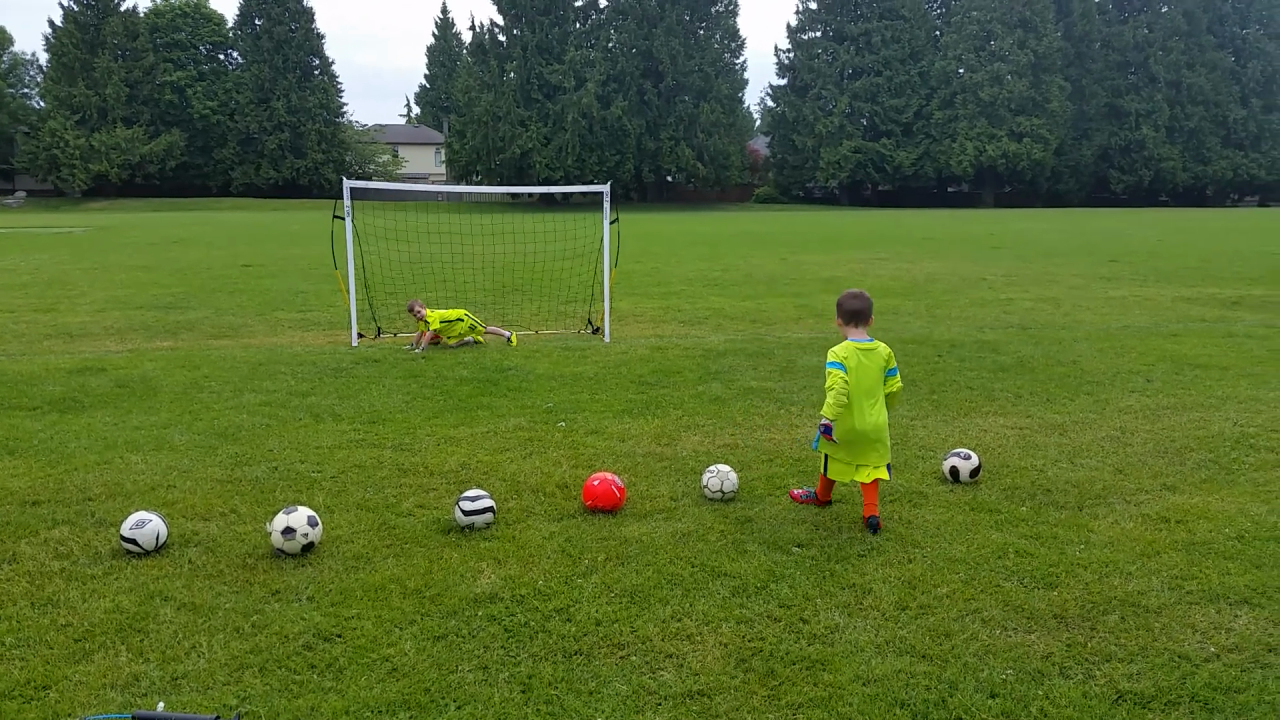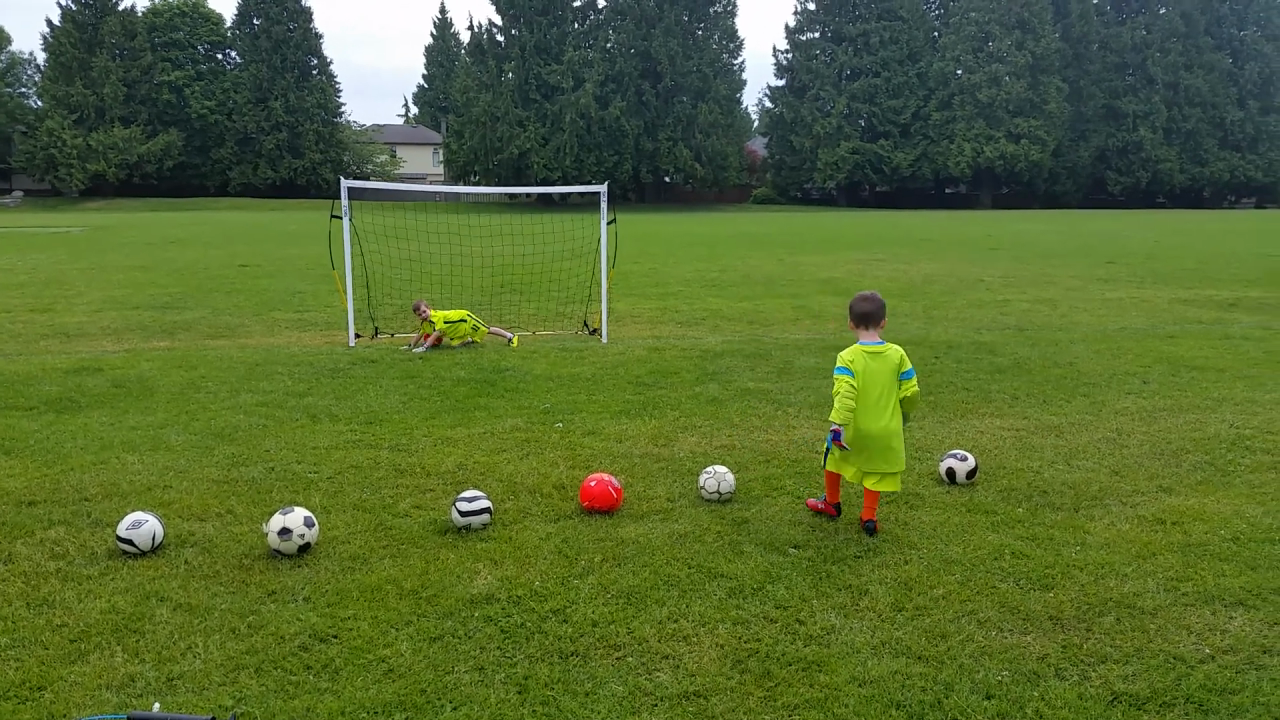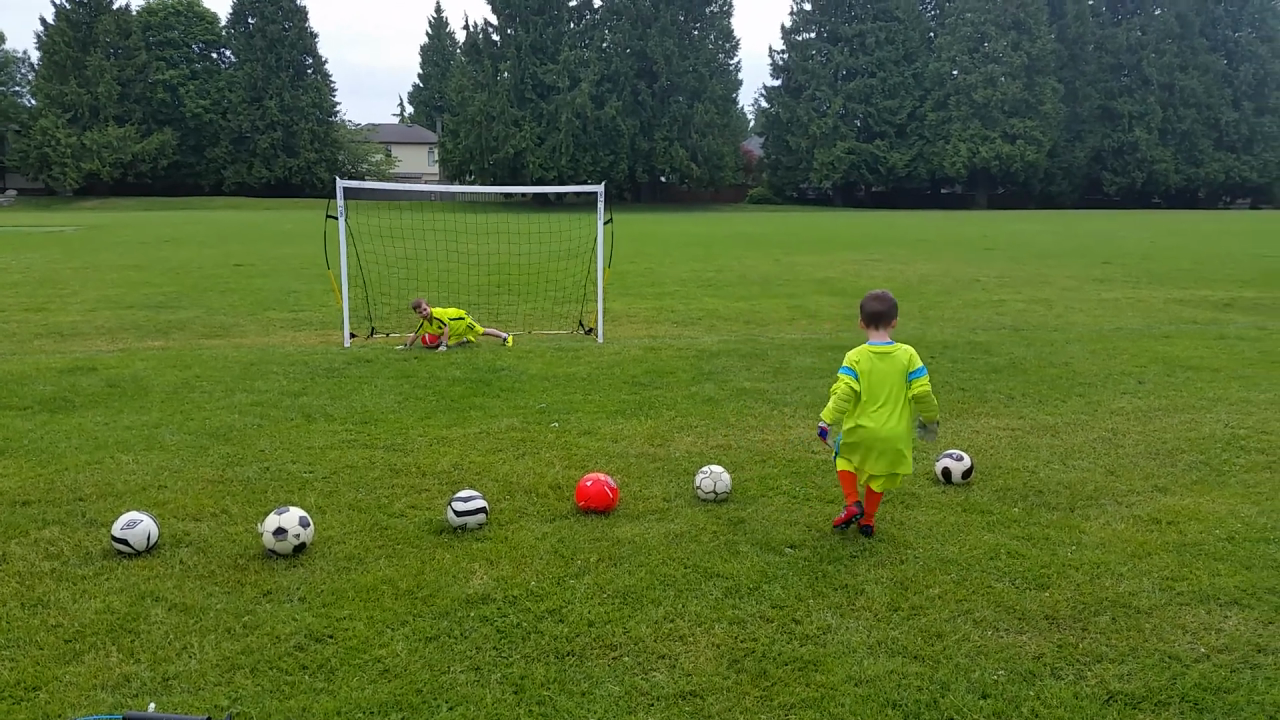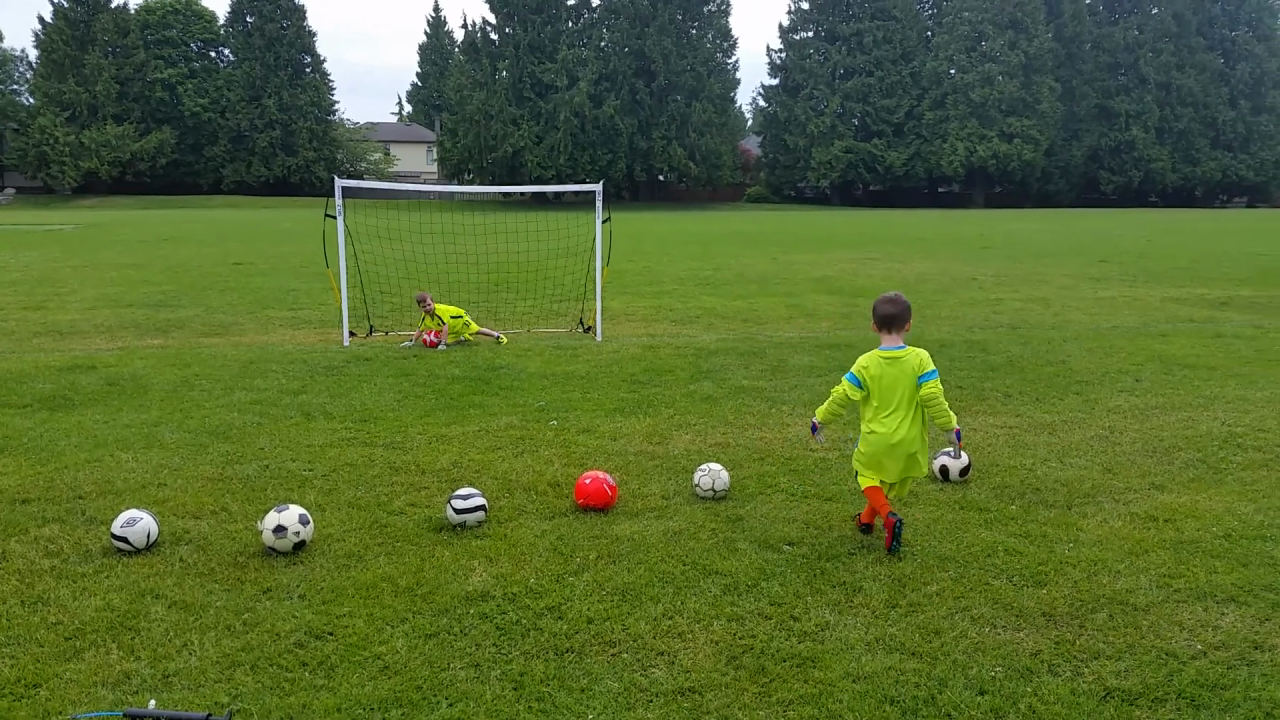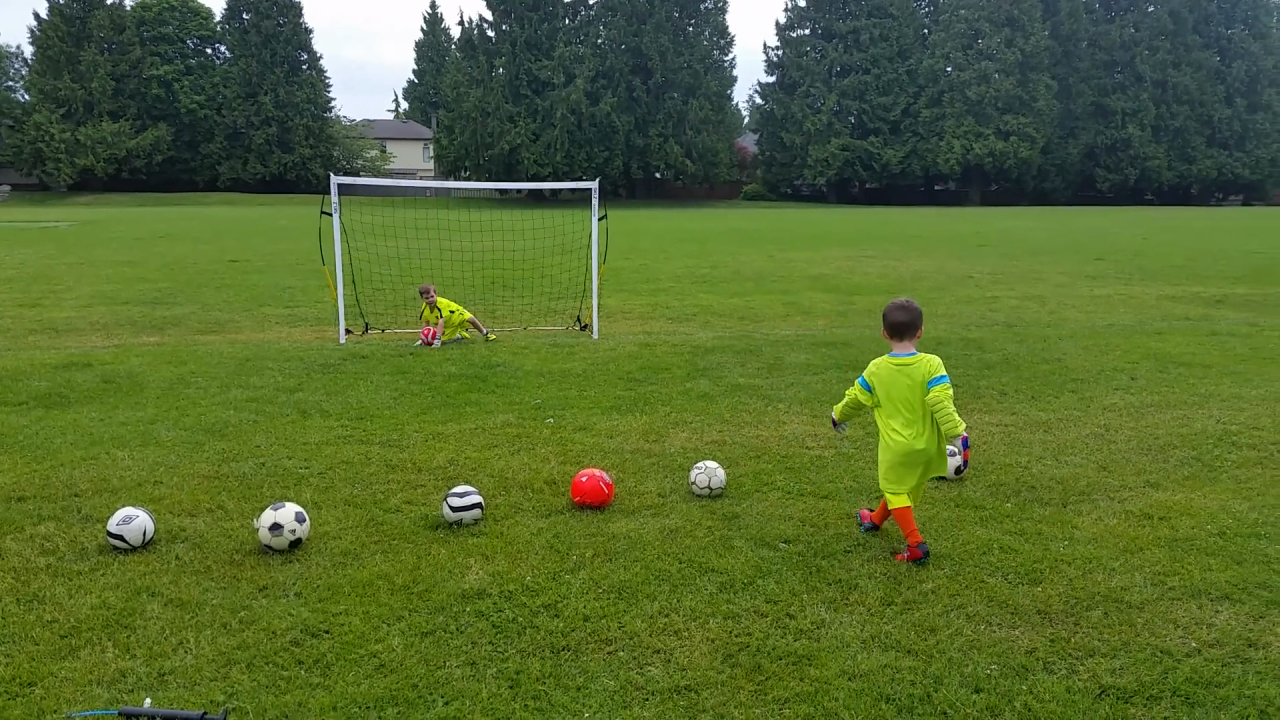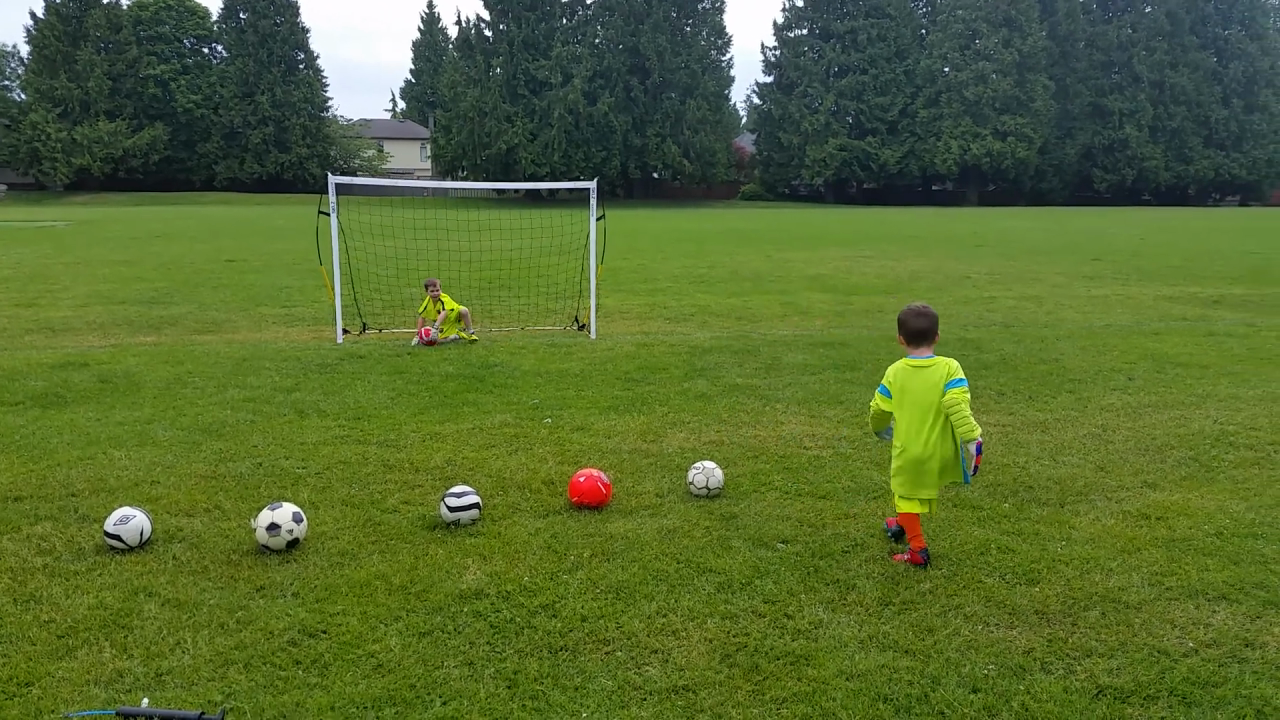
dt=0.1s
person 1, frame 1
left shoulder: (839, 353)
right shoulder: (884, 352)
left elbow: (837, 390)
right elbow: (894, 388)
left wrist: (828, 419)
left hip: (847, 426)
right hip: (876, 426)
left knee: (832, 458)
right knee: (868, 466)
left ankle: (823, 495)
right ankle: (871, 513)
person 1, frame 2
left shoulder: (848, 357)
right shoulder: (897, 354)
left elbow: (845, 395)
right elbow: (911, 393)
left wrist: (836, 425)
right wrist: (903, 415)
left hip: (855, 430)
right hip: (887, 432)
left knee: (835, 455)
right knee: (876, 473)
left ankle: (831, 503)
right ankle: (869, 516)
person 1, frame 3
left shoulder: (855, 358)
right shoulder: (908, 355)
left elbow: (843, 394)
right elbow: (923, 393)
left wrist: (826, 423)
right wrist: (929, 419)
left hip: (862, 431)
right hip: (895, 435)
left knee: (843, 458)
right knee: (878, 477)
left ankle: (852, 506)
right ankle: (866, 520)
person 1, frame 4
left shoulder: (865, 363)
right shoulder: (920, 358)
left elbow: (841, 396)
right elbow: (933, 397)
left wrist: (819, 418)
right wrist: (950, 426)
left hip: (877, 438)
right hip: (909, 440)
left knee: (868, 474)
right knee: (893, 481)
left ankle: (887, 516)
right ankle: (867, 518)
person 1, frame 5
left shoulder: (875, 368)
right shoulder: (931, 365)
left elbow: (854, 400)
right elbow: (942, 405)
left wrist: (838, 415)
right wrist: (959, 434)
left hip: (896, 447)
right hip: (927, 447)
left knee: (896, 490)
right knee: (908, 487)
left ankle: (915, 543)
right ankle: (876, 519)
person 1, frame 6
left shoulder: (894, 372)
right shoulder: (949, 368)
left elbow: (879, 411)
right elbow: (958, 408)
left wrist: (880, 428)
right wrist: (973, 440)
left hip: (909, 453)
right hip: (943, 453)
left knee: (906, 495)
right knee: (928, 489)
left ankle: (917, 550)
right ankle: (902, 525)
